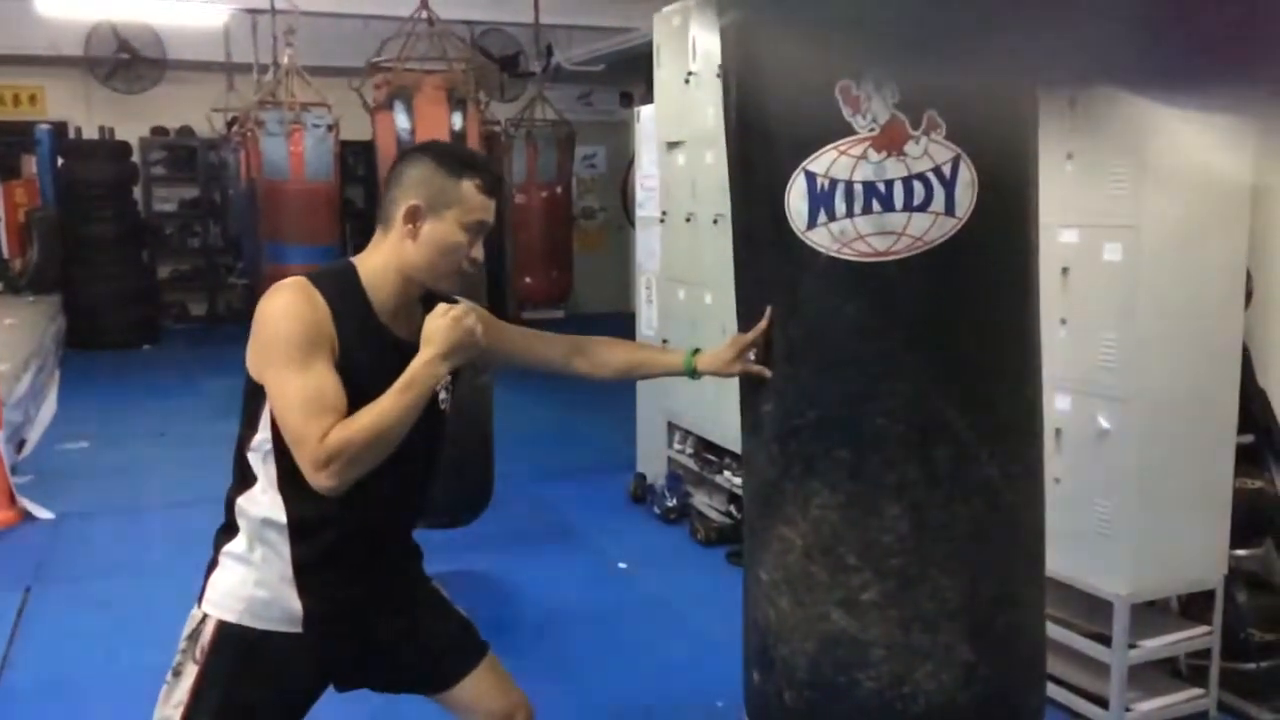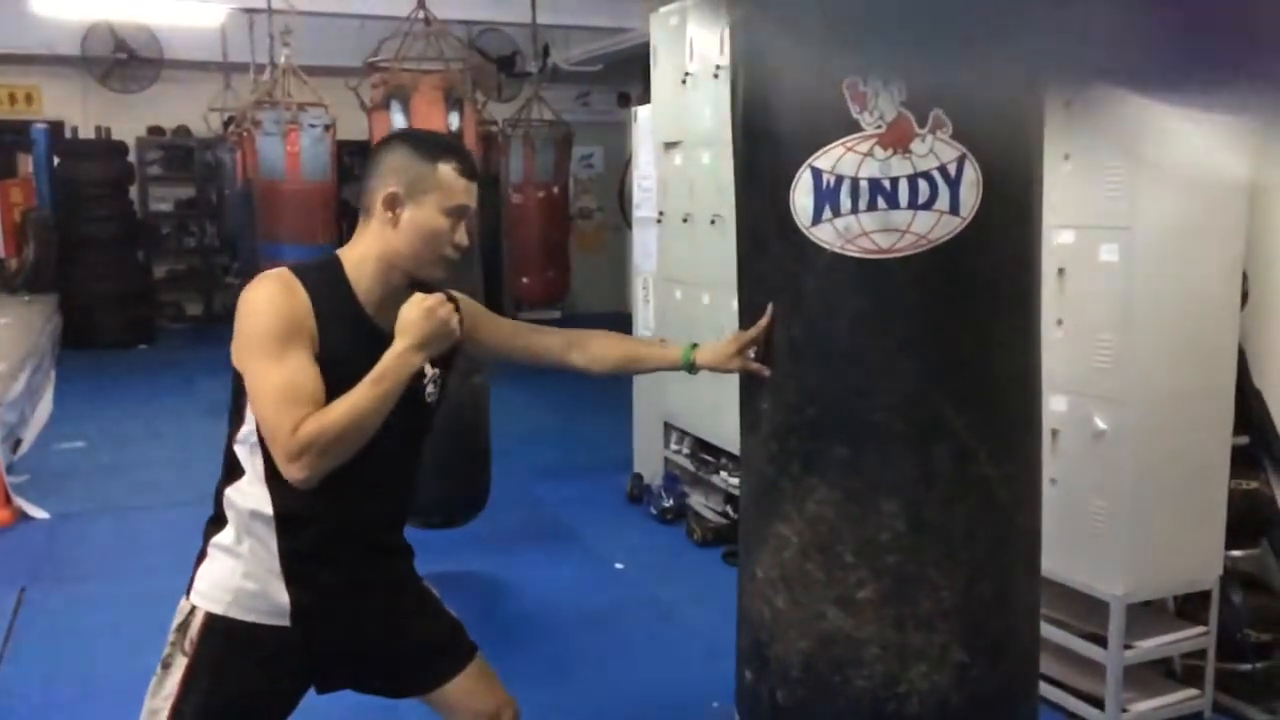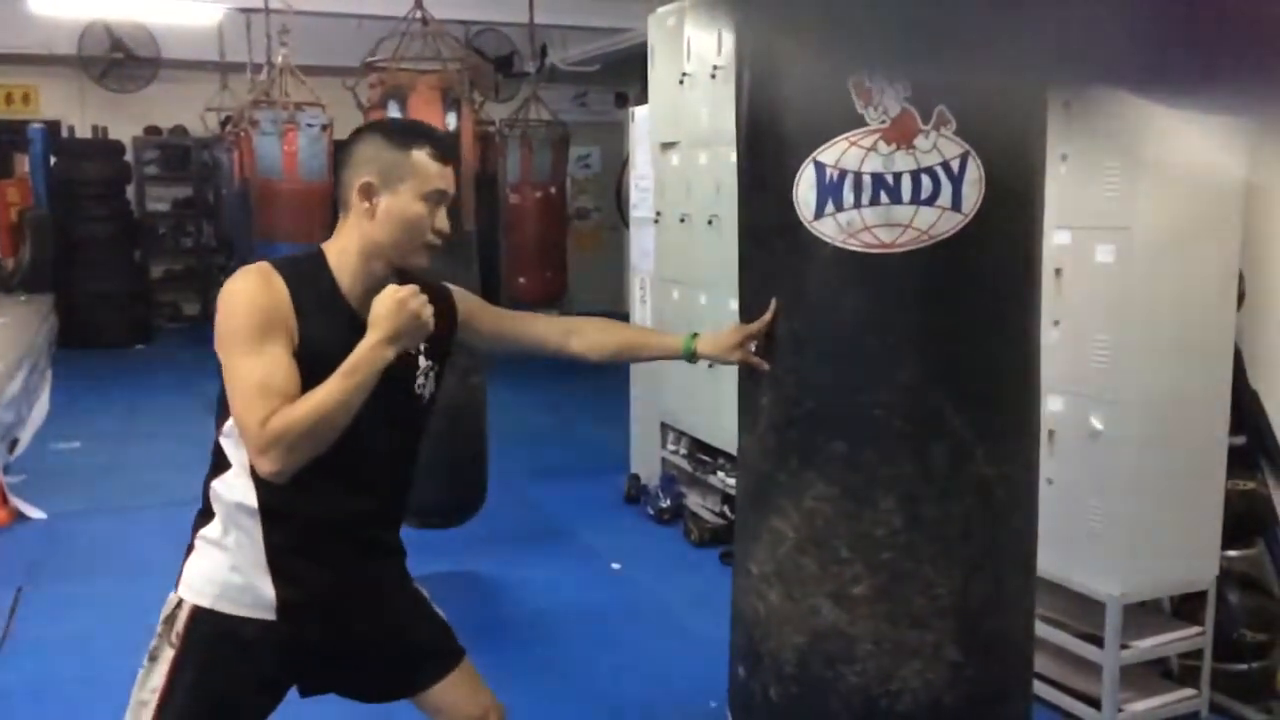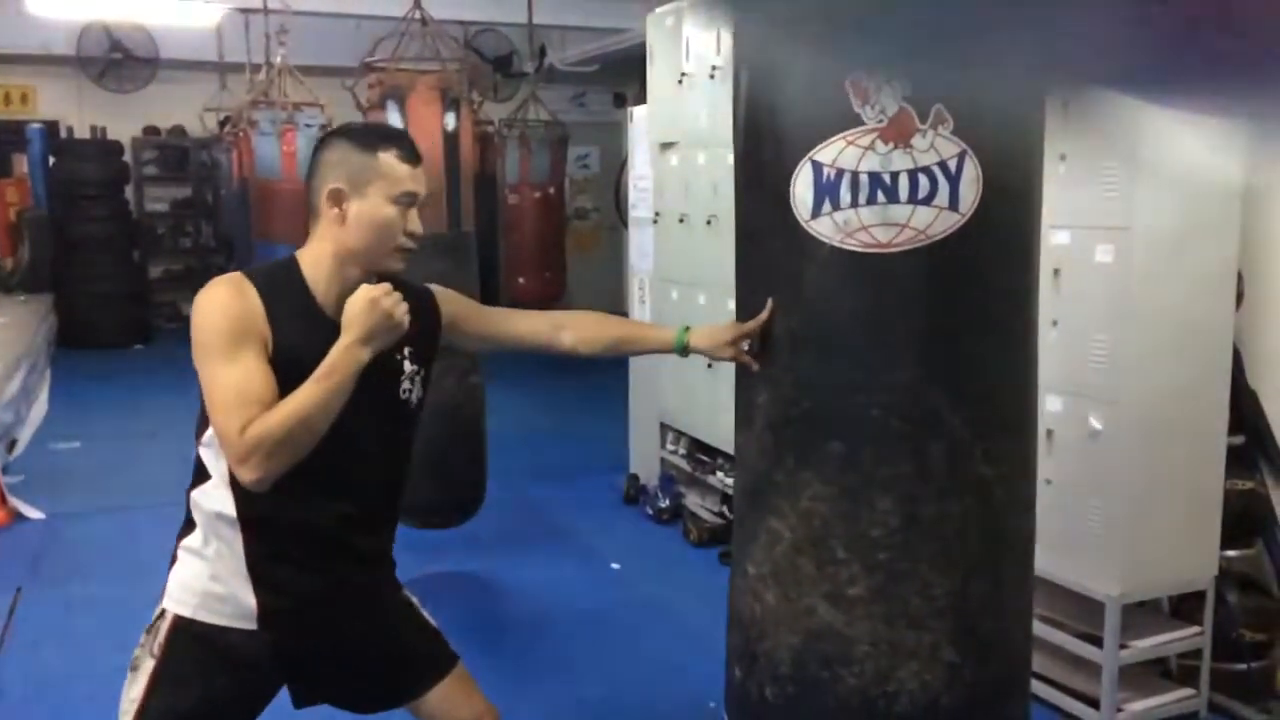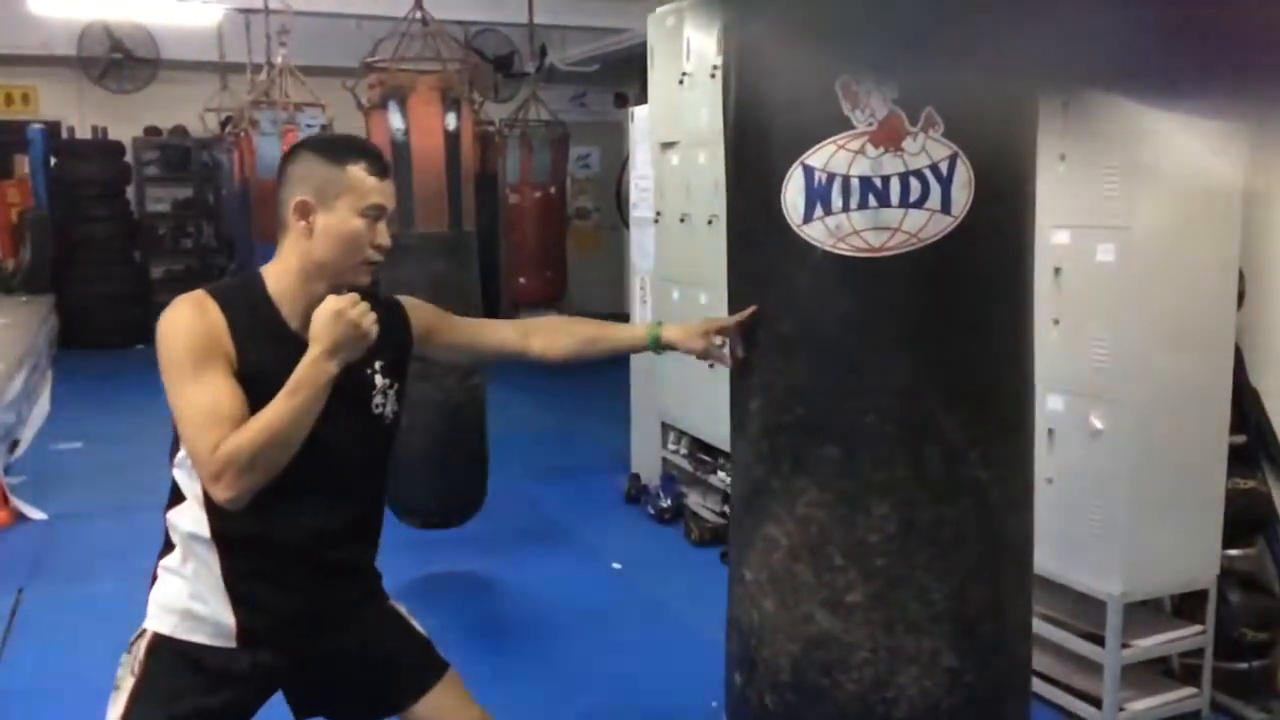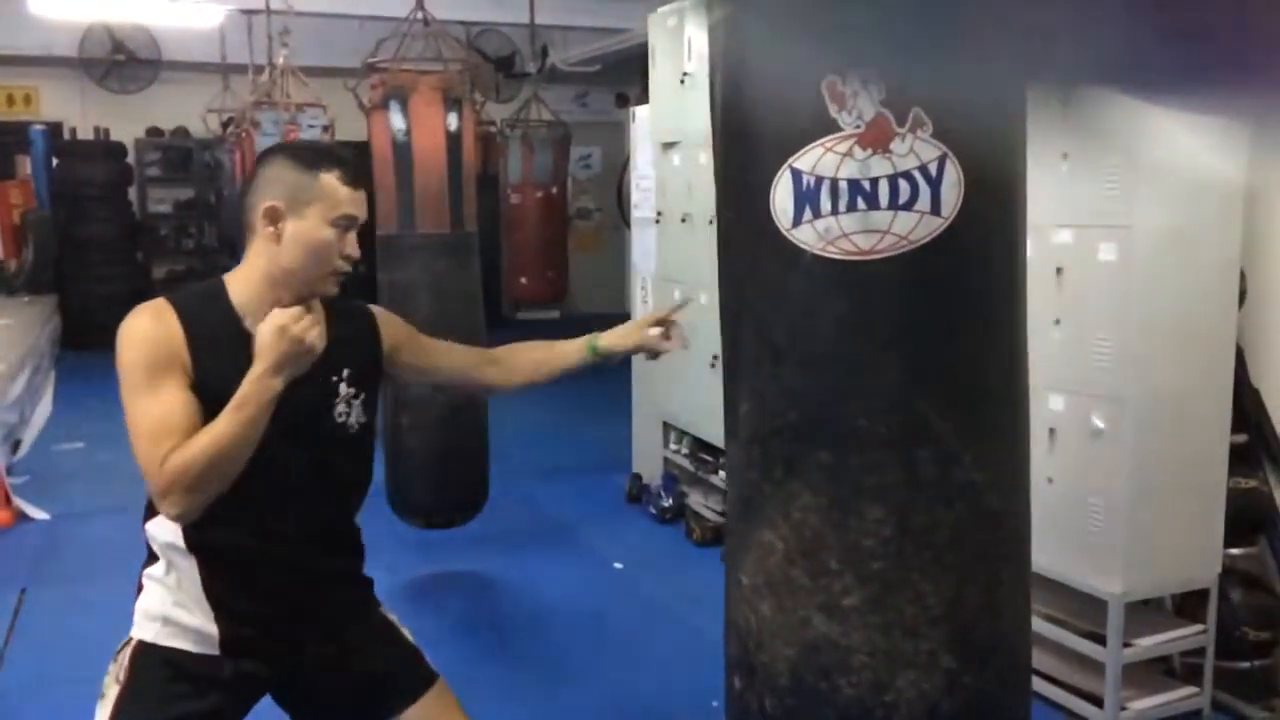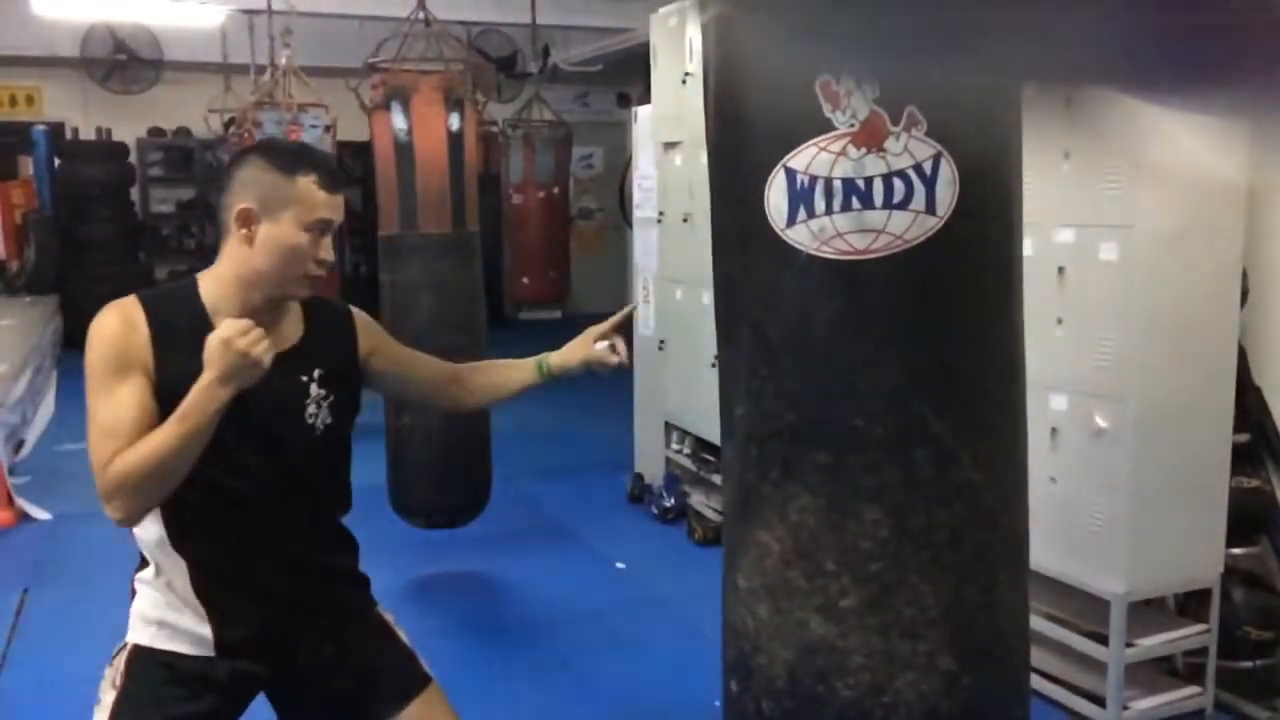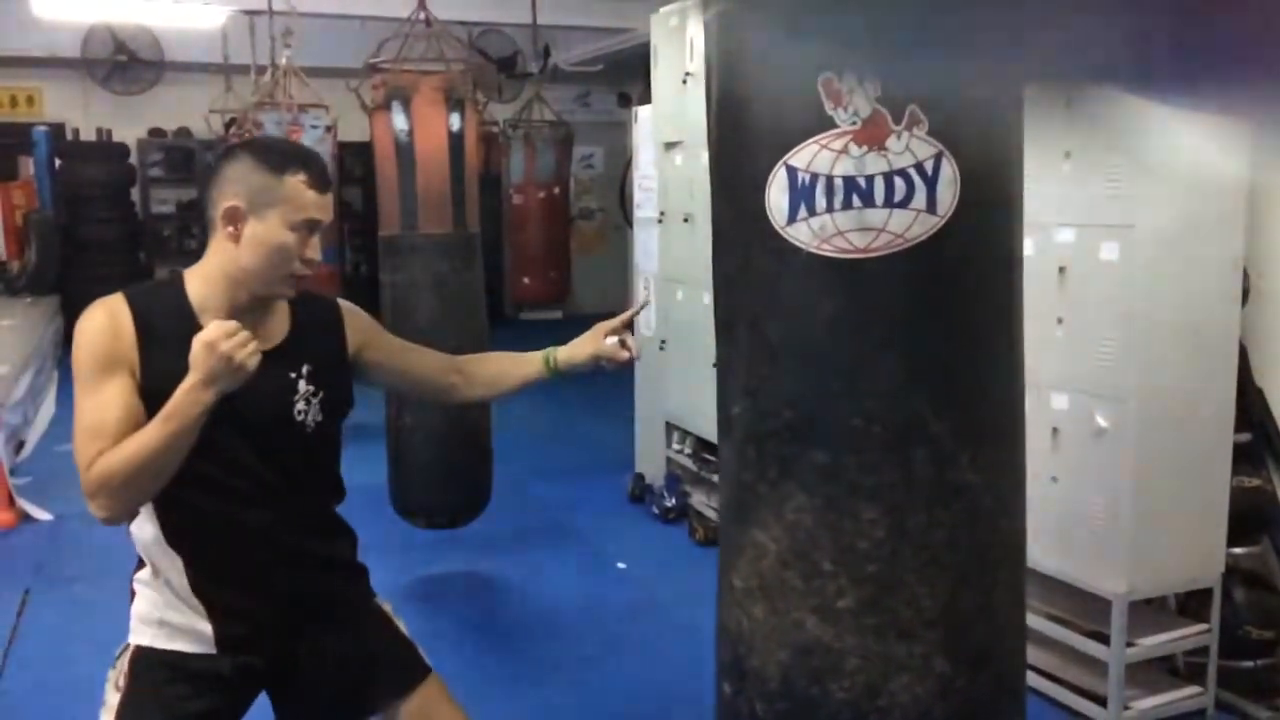
dt=0.3s
person 1, frame 1
left shoulder: (448, 317)
right shoulder: (298, 308)
left elbow: (576, 354)
right elbow: (329, 467)
left wrist: (696, 361)
right wrist: (434, 361)
left hip: (386, 575)
right hip: (271, 595)
person 1, frame 2
left shoulder: (444, 312)
right shoulder: (280, 299)
left elbow: (571, 348)
right elbow: (302, 458)
left wrist: (696, 355)
right wrist: (409, 351)
left hip: (375, 573)
right hip: (257, 591)
person 1, frame 3
left shoulder: (438, 307)
right shoulder: (262, 293)
left elbow: (572, 334)
right elbow: (275, 452)
left wrist: (698, 345)
right wrist: (381, 345)
left hip: (368, 576)
right hip: (246, 588)
person 1, frame 4
left shoulder: (423, 309)
right shoulder: (235, 303)
left elbow: (561, 330)
right elbow: (256, 460)
left wrist: (691, 339)
right wrist: (356, 345)
left hip: (356, 586)
right hip: (229, 599)
person 1, frame 5
left shoulder: (394, 321)
right shoulder: (201, 320)
left elbow: (532, 336)
right elbow: (230, 479)
left wrist: (664, 334)
right wrist: (325, 358)
left hip: (343, 601)
right hip: (212, 618)
person 1, frame 6
left shoulder: (365, 330)
right shoulder: (161, 329)
left elbow: (489, 368)
right elbow: (179, 493)
left wrist: (607, 342)
right wrist: (270, 374)
left hip: (332, 608)
right hip: (196, 626)
person 1, frame 7
left shoulder: (344, 331)
right shoulder: (131, 327)
left elbow: (458, 386)
right elbow: (122, 499)
left wrist: (560, 360)
right wrist: (217, 386)
left hip: (326, 607)
right hip: (190, 626)
person 1, frame 8
left shoulder: (334, 326)
right shoulder: (119, 326)
left elbow: (456, 377)
right elbow: (108, 497)
left wrist: (566, 356)
right wrist: (201, 387)
left hip: (327, 601)
right hip: (189, 624)
